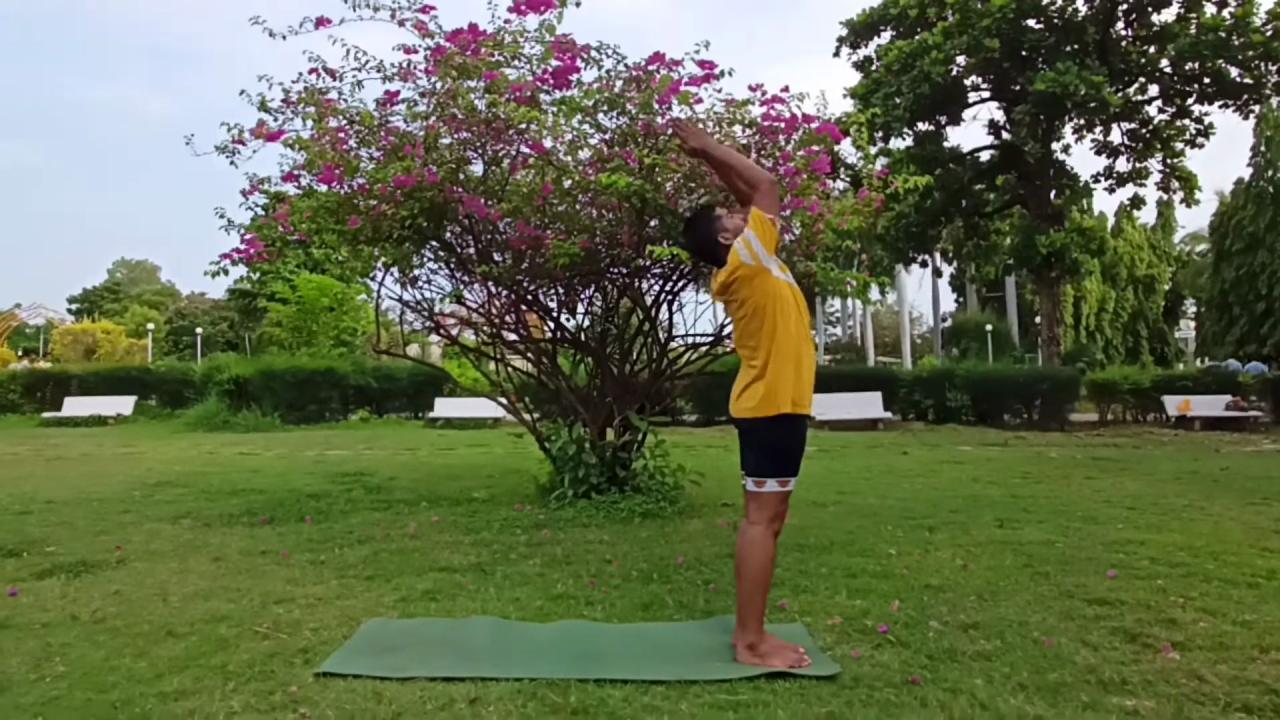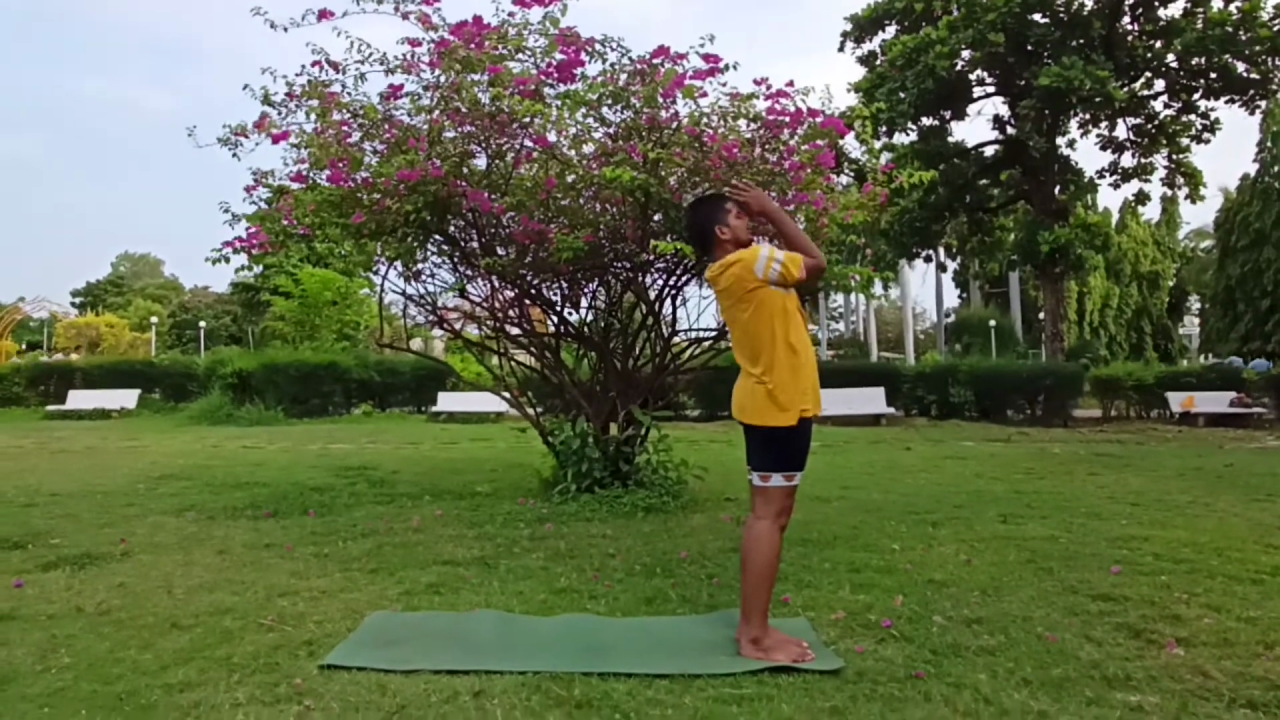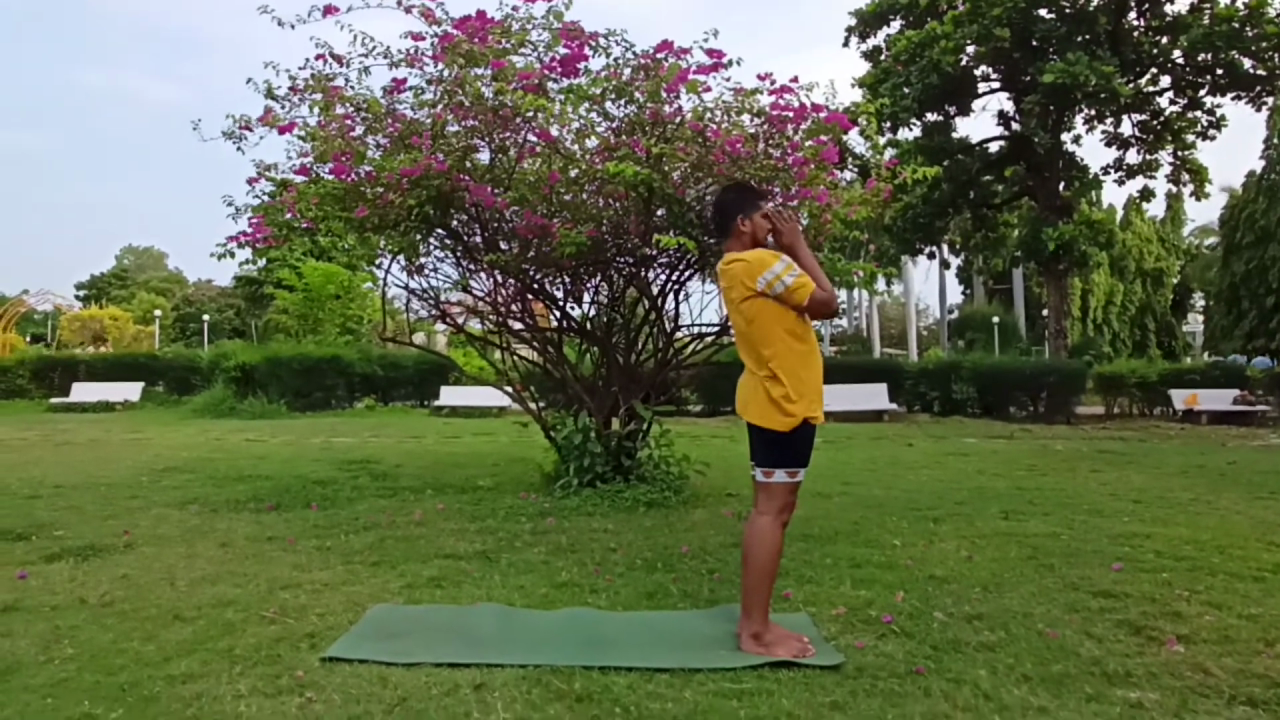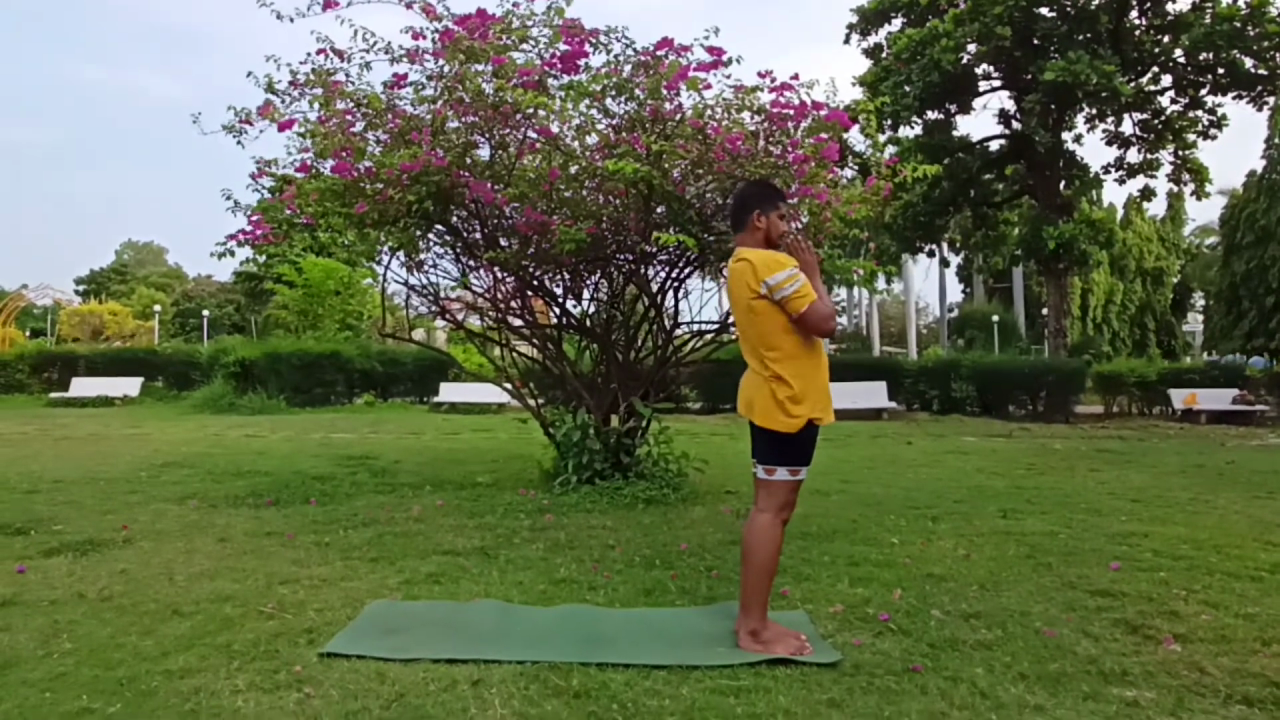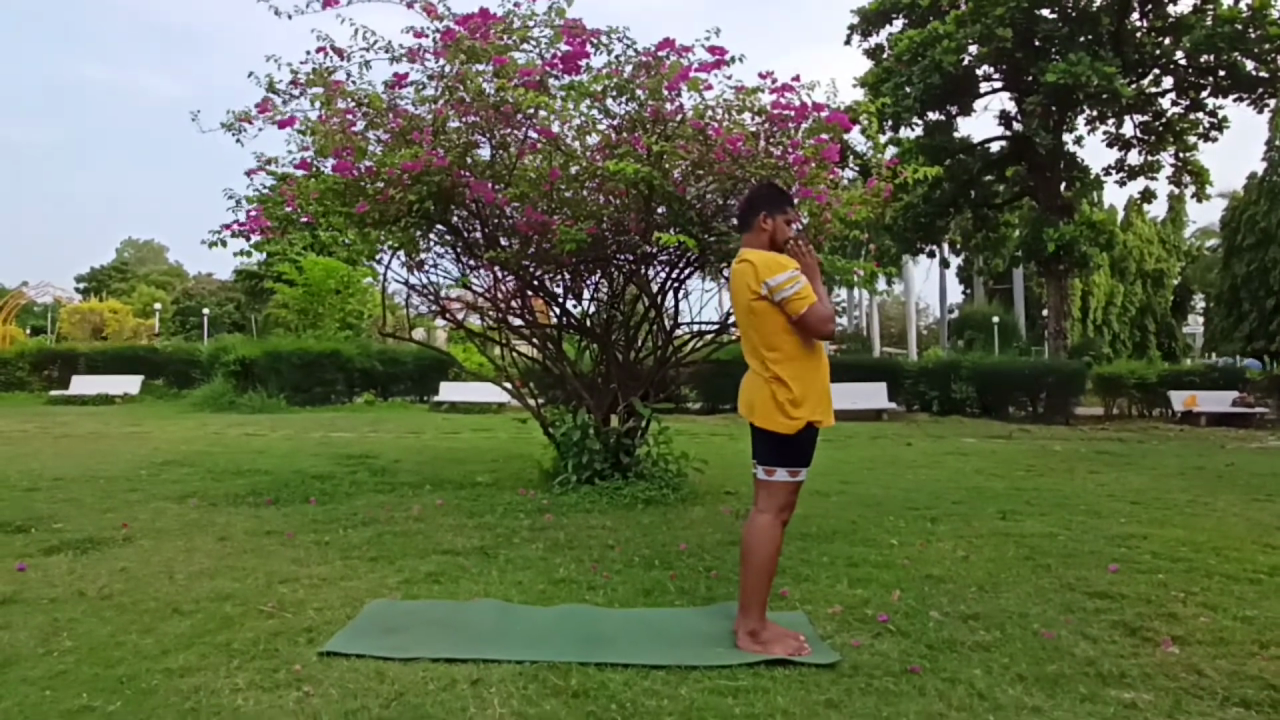
dt=0.5s
person 1, frame 1
left shoulder: (739, 270)
right shoulder: (746, 260)
left elbow: (749, 194)
right elbow: (766, 187)
left wrist: (709, 155)
right wrist: (710, 148)
left hip: (768, 402)
right hip: (774, 405)
left knee: (765, 519)
right knee: (763, 519)
left ankle: (751, 633)
right ankle: (751, 642)
person 1, frame 2
left shoulder: (730, 270)
right shoulder: (751, 261)
left elbow: (796, 263)
right elbow: (817, 263)
left wrist: (764, 216)
right wrist: (772, 210)
left hip: (768, 399)
right hip: (779, 403)
left knee: (770, 514)
right knee: (770, 515)
left ankle: (754, 627)
right ankle: (755, 636)
person 1, frame 3
left shoulder: (735, 268)
right shoulder: (762, 263)
left elbow: (800, 301)
right elbow: (827, 304)
left wrist: (789, 251)
right wrist: (798, 248)
left hip: (772, 397)
right hip: (784, 402)
left knee: (772, 511)
right knee: (772, 511)
left ankle: (755, 622)
right ankle: (756, 631)
person 1, frame 4
left shoulder: (742, 266)
right shoulder: (771, 264)
right elbow: (824, 323)
left wrist: (800, 270)
right wrist: (812, 272)
left hip: (774, 396)
right hip: (786, 401)
left knee: (771, 509)
right knee: (773, 510)
left ankle: (753, 620)
right ankle: (754, 629)
person 1, frame 5
left shoulder: (745, 266)
right shoulder: (774, 265)
right elbow: (823, 325)
left wrist: (801, 273)
right wrist: (813, 274)
left hip: (775, 398)
right hip: (787, 402)
left knee: (770, 509)
right knee: (772, 509)
left ankle: (751, 620)
right ankle: (753, 629)
